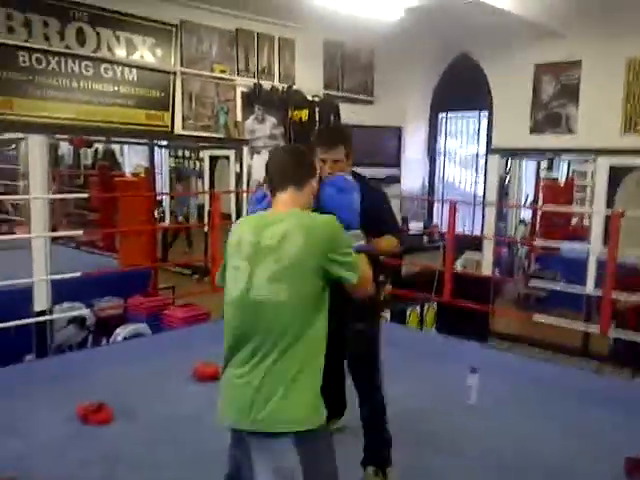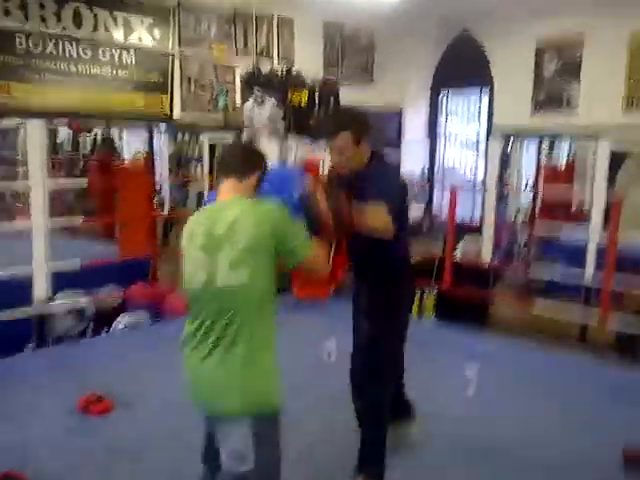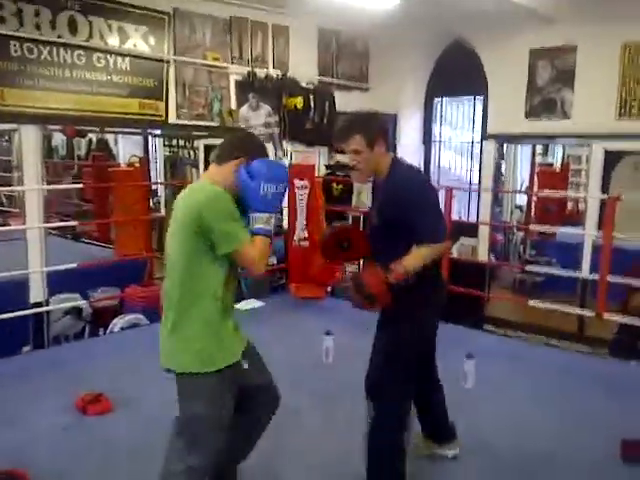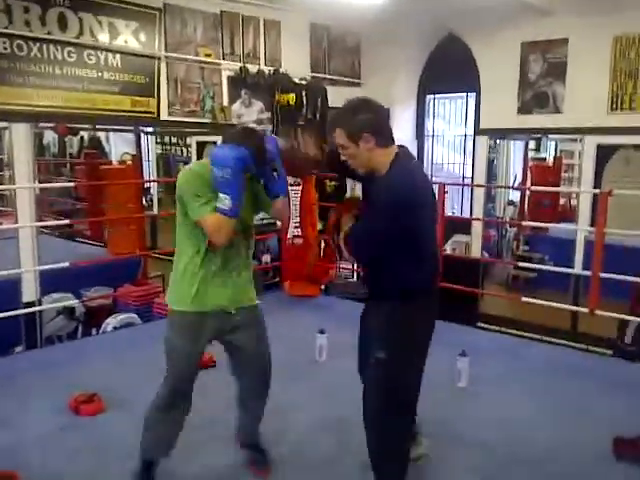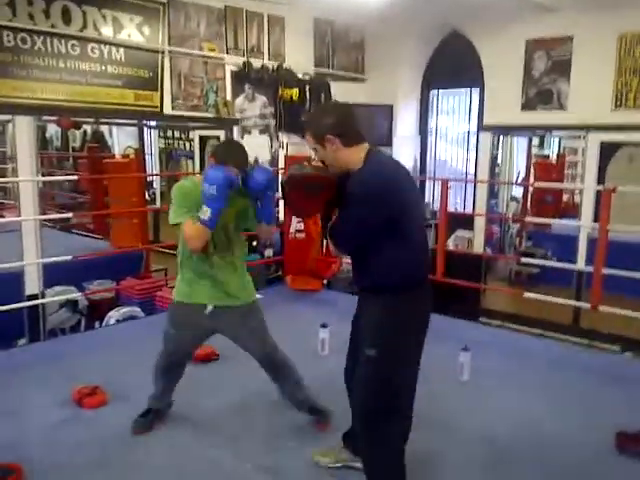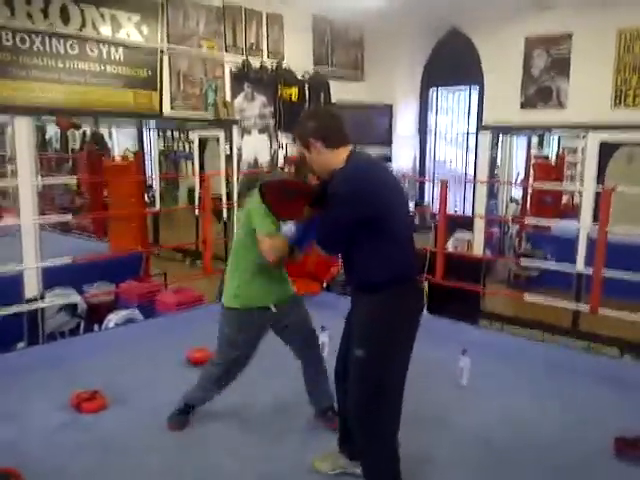
dt=0.4s
person 1, frame 1
left shoulder: (368, 192)
left elbow: (394, 242)
left wrist: (367, 245)
left hip: (356, 293)
left knee: (365, 373)
right knee: (325, 359)
right ankle: (331, 413)
person 1, frame 2
left shoulder: (384, 177)
right shoulder: (346, 176)
left elbow: (385, 226)
left wrist: (344, 214)
left hip: (389, 285)
right hip: (366, 278)
left knee: (374, 368)
right knee: (369, 356)
right ankle: (399, 413)
person 1, frame 3
left shoulder: (410, 184)
right shoulder: (382, 183)
left elbow: (436, 242)
left wrist: (394, 274)
left hip: (413, 295)
right hip: (406, 294)
left knee: (384, 385)
right knee: (418, 368)
right ankle: (441, 437)
person 1, frame 4
left shoulder: (400, 189)
right shoulder: (386, 164)
left elbow: (356, 248)
right elbow: (339, 162)
left wrist: (346, 221)
left hip: (406, 305)
right hip: (384, 297)
left knee: (384, 402)
right knee: (373, 373)
right ankle: (404, 439)
person 1, frame 5
left shoulder: (374, 181)
right shoulder: (368, 169)
left elbow: (341, 243)
right elbow: (346, 207)
left wrist: (334, 206)
left hip: (398, 303)
right hip: (377, 294)
left knee: (378, 397)
right knee: (357, 378)
right ankle: (357, 447)
person 1, frame 6
left shoulder: (353, 180)
right shoulder: (357, 170)
left elbow: (327, 241)
right elbow: (327, 202)
left wrist: (320, 208)
left hip: (389, 300)
right hip: (374, 293)
left knee: (371, 398)
right knee: (348, 376)
person 2, frame 1
left shoulder: (240, 230)
right shoulder: (323, 229)
right elbow: (364, 286)
right wrist: (353, 235)
left hip: (240, 393)
right hip: (287, 400)
person 2, frame 2
left shoulder: (194, 224)
right shoulder: (268, 216)
right elbow: (319, 264)
right wrist: (293, 219)
left hip: (204, 373)
right hip: (243, 381)
person 2, frame 3
left shoulder: (198, 194)
right shoulder: (213, 199)
left elbow: (236, 254)
right elbow: (255, 263)
left wrist: (256, 206)
right wrist: (265, 208)
left hip: (219, 336)
right hip: (200, 344)
left knee: (263, 397)
right knee: (197, 446)
person 2, frame 4
left shoulder: (246, 178)
right shoulder: (192, 178)
left elbow: (283, 214)
right elbow: (218, 234)
left wrist: (273, 170)
right wrist: (230, 187)
left hip: (239, 299)
right hip: (193, 302)
left knee: (257, 373)
right knee: (177, 385)
left ankle: (250, 440)
person 2, frame 5
left shoulder: (241, 193)
right shoulder: (185, 191)
left elbow: (267, 235)
right elbow: (193, 241)
left wrist: (266, 197)
right wrist: (213, 200)
left hip: (236, 296)
right hip: (192, 296)
left knee: (269, 354)
right knee: (171, 357)
left ankle: (305, 403)
right ankle: (158, 406)
person 2, frame 6
right shoulder: (262, 201)
right elbow: (270, 253)
left hip: (278, 294)
right hip: (244, 298)
left knee: (309, 346)
right knee: (228, 360)
left ankle: (324, 405)
right ankle: (189, 403)
